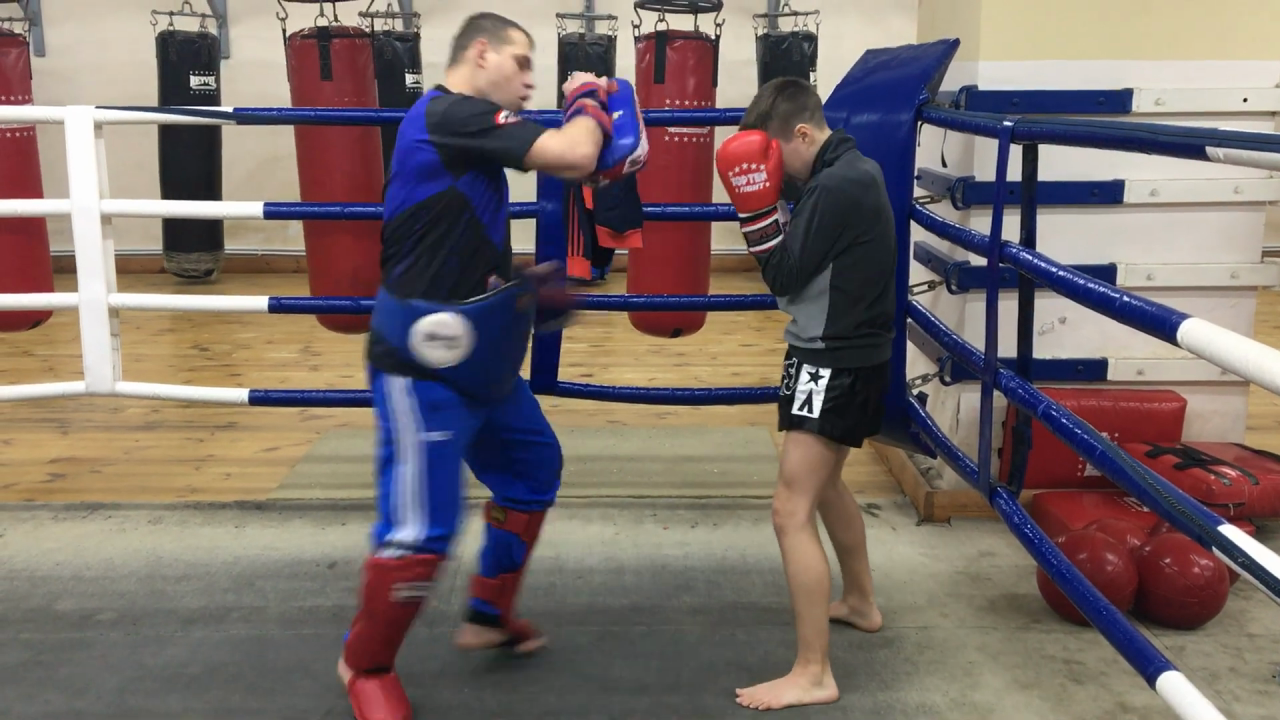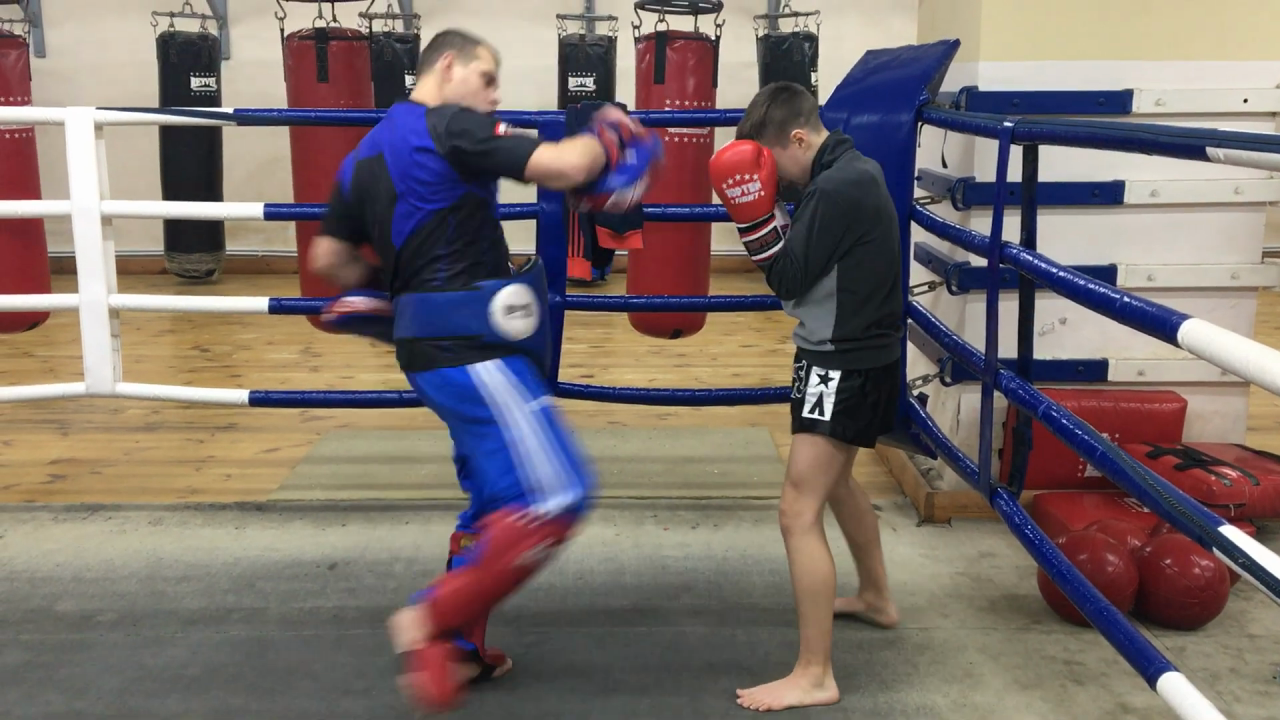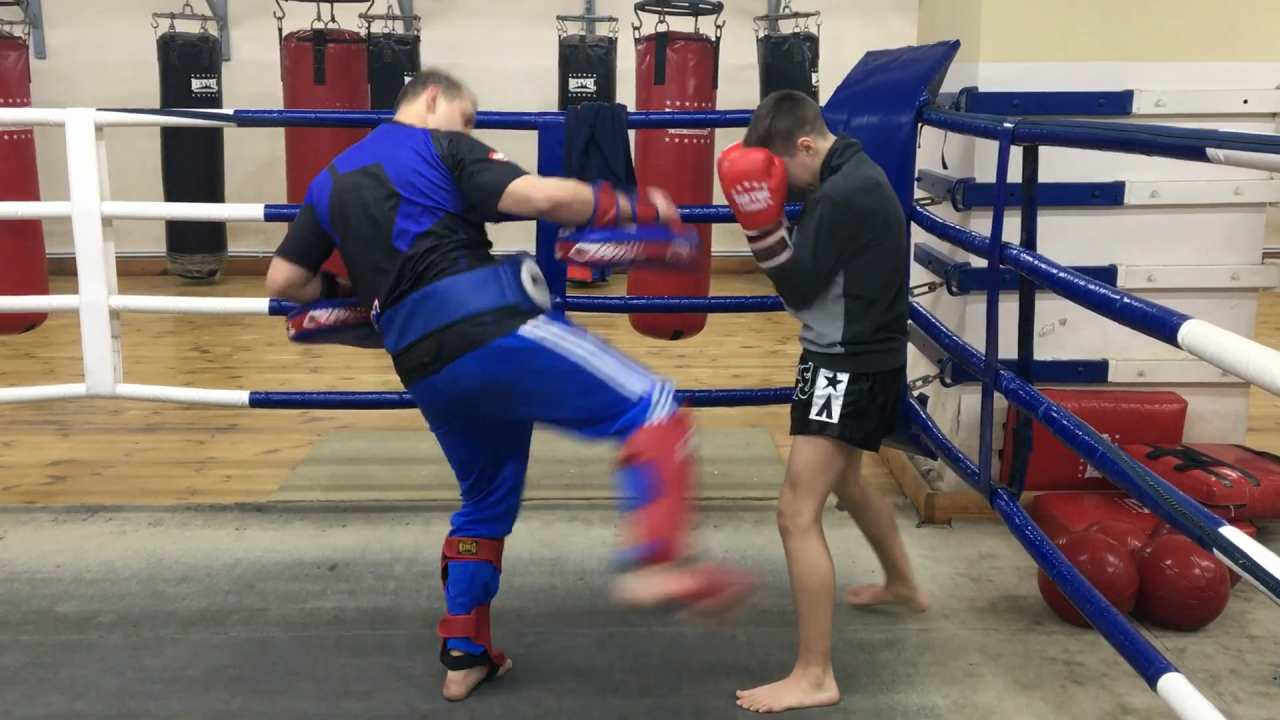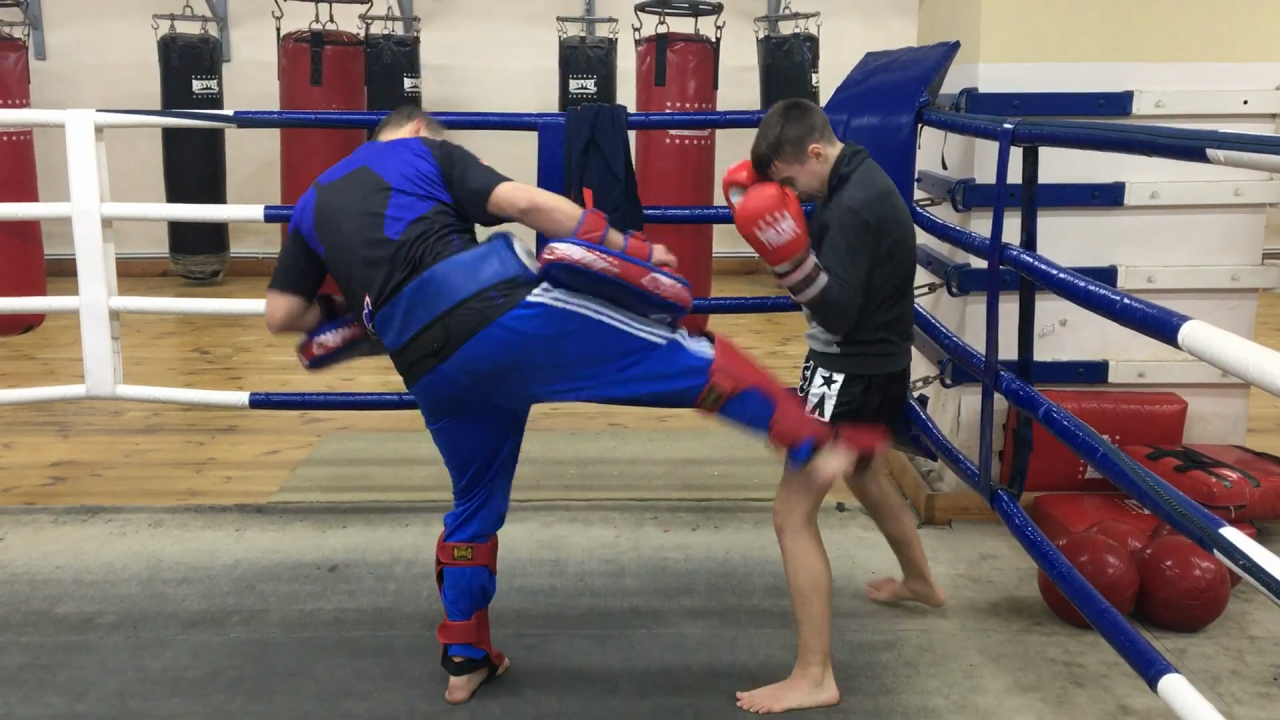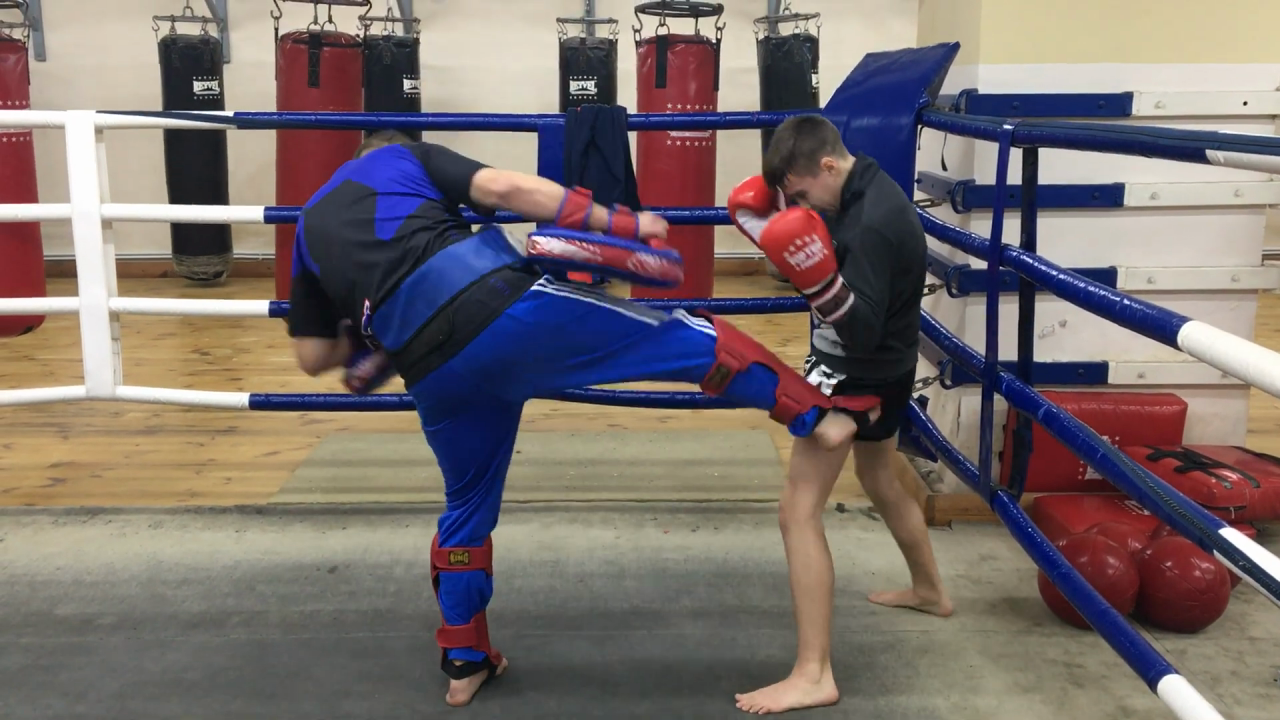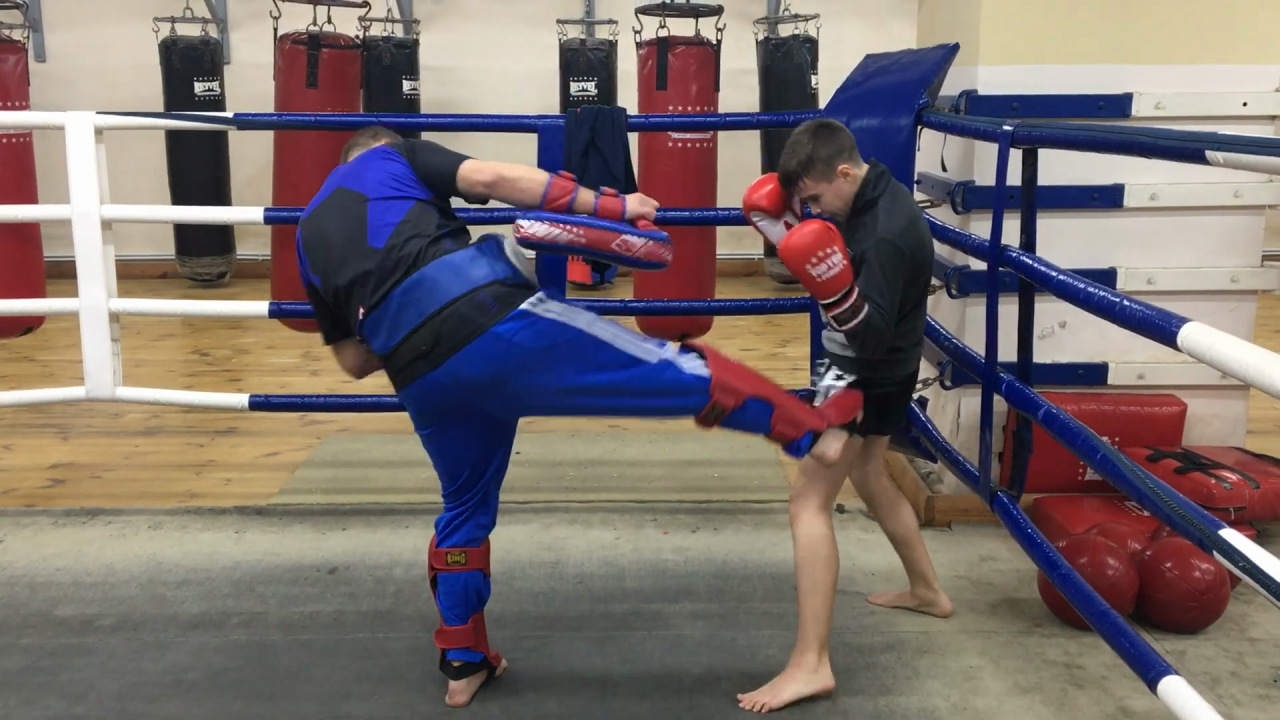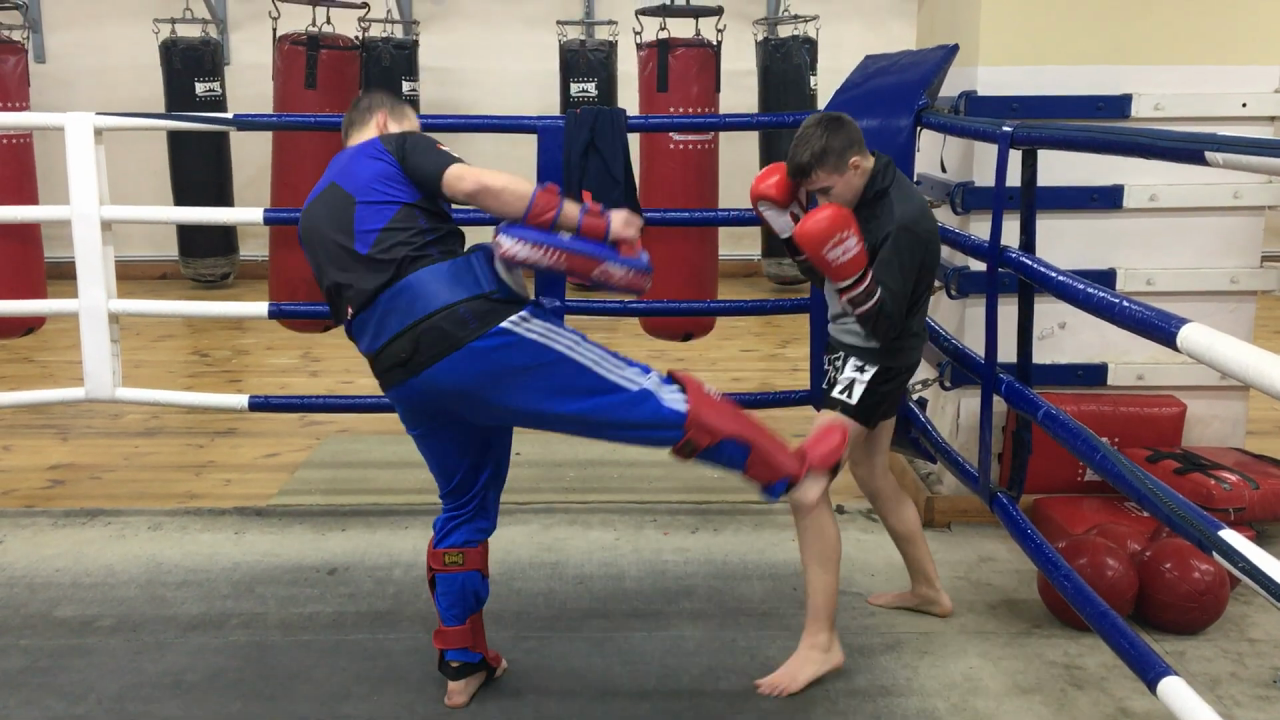
dt=0.1s
person 1, frame 1
left shoulder: (444, 129)
right shoulder: (453, 117)
right elbow: (571, 158)
left wrist: (527, 284)
right wrist: (590, 104)
left hip: (483, 359)
right hip: (428, 363)
left knee: (534, 471)
right knee: (419, 528)
left ankle: (488, 615)
person 1, frame 2
left shoulder: (366, 153)
right shoulder: (447, 126)
left elbow: (329, 256)
right elbow: (561, 168)
right wrist: (612, 130)
left hip: (434, 347)
right hip: (473, 343)
left knee: (499, 494)
right knee: (552, 498)
left ankle: (458, 648)
right ankle: (429, 627)
person 1, frame 3
left shoulder: (330, 179)
right shoulder: (440, 147)
left elbow: (282, 280)
right elbow: (538, 196)
left wrist: (350, 294)
right wrist: (638, 207)
left hip: (426, 362)
right hip: (494, 328)
left knee: (486, 503)
right knee: (654, 409)
left ankle: (464, 656)
right ankle: (656, 566)
person 1, frame 4
left shoulder: (313, 202)
right shoulder: (419, 149)
left elbow: (283, 314)
right elbow: (522, 202)
left wrist: (349, 318)
right wrist: (632, 253)
left hip: (434, 362)
right hip: (506, 313)
left knee: (475, 504)
right knee: (682, 356)
left ankle: (464, 656)
right ankle: (815, 446)
person 1, frame 5
left shoulder: (311, 225)
right shoulder: (408, 156)
left elbow: (312, 356)
right elbow: (502, 187)
right wrist: (617, 222)
left hip: (432, 365)
right hip: (499, 307)
left knee: (467, 507)
right knee: (685, 337)
left ankle: (463, 660)
right ankle: (818, 413)
person 1, frame 6
left shoulder: (311, 229)
right shoulder: (399, 156)
left elbow: (350, 356)
right elbow: (487, 176)
right wrist: (608, 206)
left hip: (418, 372)
right hip: (489, 322)
left knee: (465, 509)
right knee: (667, 372)
left ankle: (461, 663)
right ankle: (812, 430)
person 1, frame 7
left shoulder: (313, 218)
right shoulder: (397, 151)
left elbow: (360, 319)
right elbow: (475, 186)
right wrist: (593, 221)
left hip: (410, 374)
right hip: (478, 332)
left knee: (465, 509)
right knee: (650, 397)
left ankle: (460, 663)
right ankle: (788, 472)
person 2, frame 1
left shoulder: (836, 186)
right shoulder: (852, 170)
left elbow: (784, 275)
right elbow: (806, 254)
left wrist: (756, 205)
right wrist: (769, 206)
left hip: (834, 364)
right hip: (849, 355)
left knee: (791, 511)
right knee: (825, 483)
left ankle: (812, 673)
right ankle: (859, 602)
person 2, frame 2
left shoulder: (836, 189)
right shoulder: (853, 170)
left elbow: (792, 280)
right elbow: (814, 258)
left wrist: (753, 212)
right wrist: (764, 208)
left hip: (844, 366)
right hip: (862, 355)
left knee: (799, 512)
right knee: (835, 481)
left ankle: (814, 676)
right ankle: (874, 597)
person 2, frame 3
left shoulder: (842, 195)
right shoulder: (859, 175)
left elbow: (800, 288)
right elbow: (821, 262)
left wrist: (761, 219)
right wrist: (769, 213)
left hip: (848, 368)
right hip: (866, 358)
left knee: (797, 513)
right knee: (844, 480)
left ankle: (814, 676)
right ankle: (901, 583)
person 2, frame 4
left shoulder: (857, 207)
right shoulder: (858, 181)
left elbow: (838, 314)
right elbow: (829, 260)
left wrist: (789, 251)
right wrist: (769, 218)
left hip: (849, 371)
right hip: (879, 362)
left knee: (792, 514)
right knee: (866, 478)
right ankle: (920, 581)
person 2, frame 5
left shoulder: (874, 222)
right shoulder: (868, 192)
left elbow: (860, 327)
right elbow: (838, 268)
left wrist: (814, 273)
right wrist: (773, 228)
left hip: (854, 373)
right hip: (883, 368)
left knee: (799, 510)
right knee: (879, 480)
right ankle: (929, 589)
person 2, frame 6
left shoulder: (893, 232)
right shoulder: (861, 200)
left elbow: (869, 336)
right elbow: (827, 271)
left wrist: (832, 282)
right wrist: (783, 231)
left hip: (863, 372)
right hip: (870, 370)
left knee: (809, 502)
right knee: (870, 476)
left ankle: (810, 663)
right ankle: (928, 590)
person 2, frame 7
left shoulder: (903, 219)
right shoulder: (865, 193)
left elbow: (881, 321)
right elbow: (825, 272)
left wrist: (846, 268)
right wrist: (790, 222)
left hip: (873, 361)
right hip: (862, 356)
left knee: (808, 486)
right knee: (872, 473)
left ankle: (819, 642)
right ankle: (928, 589)
